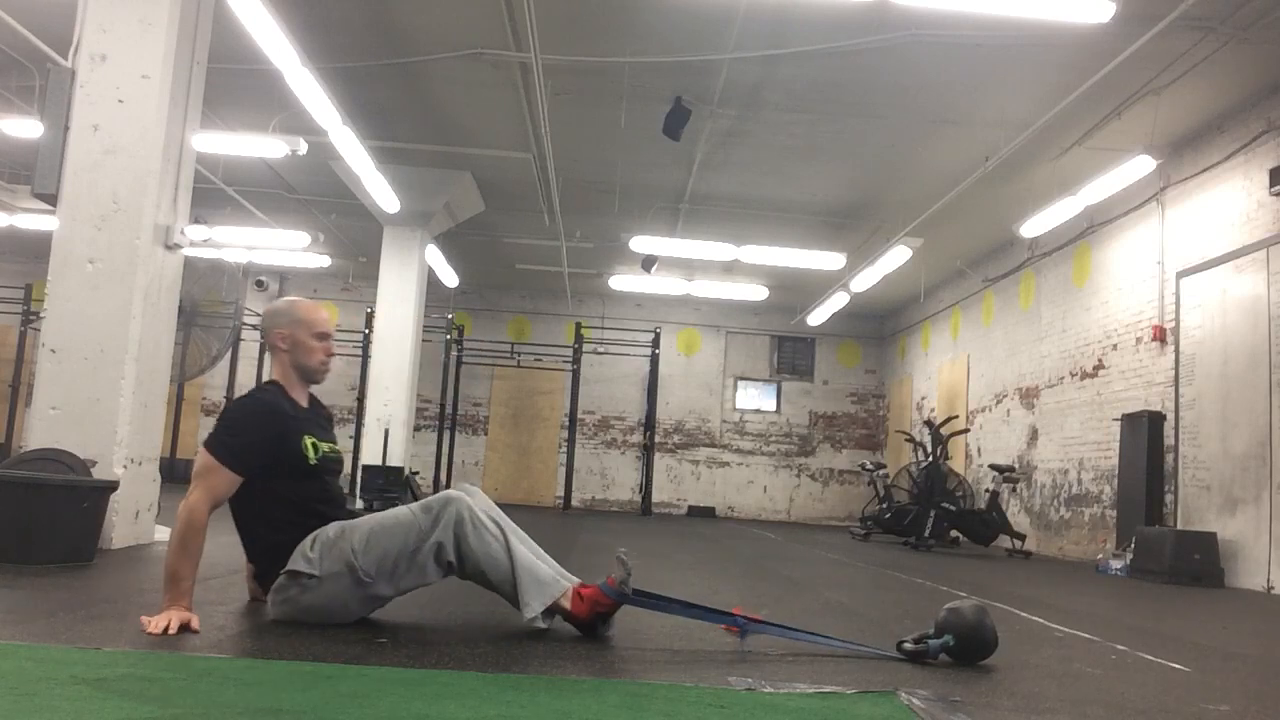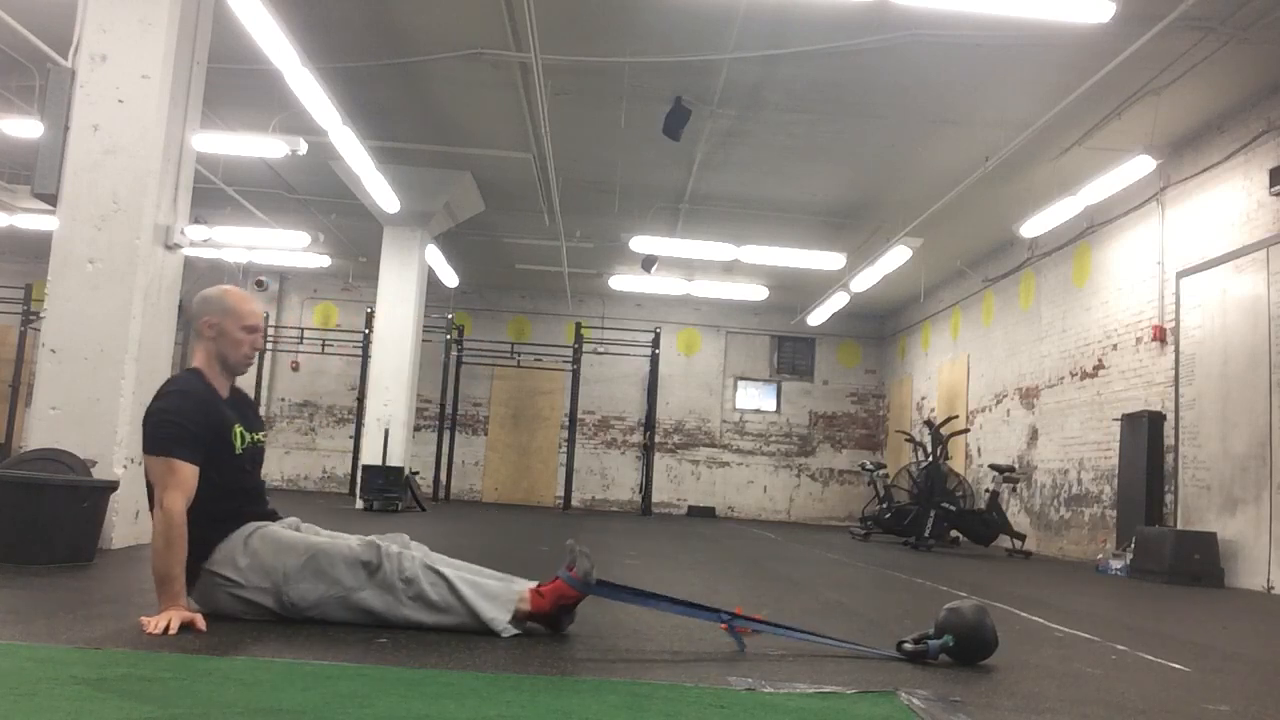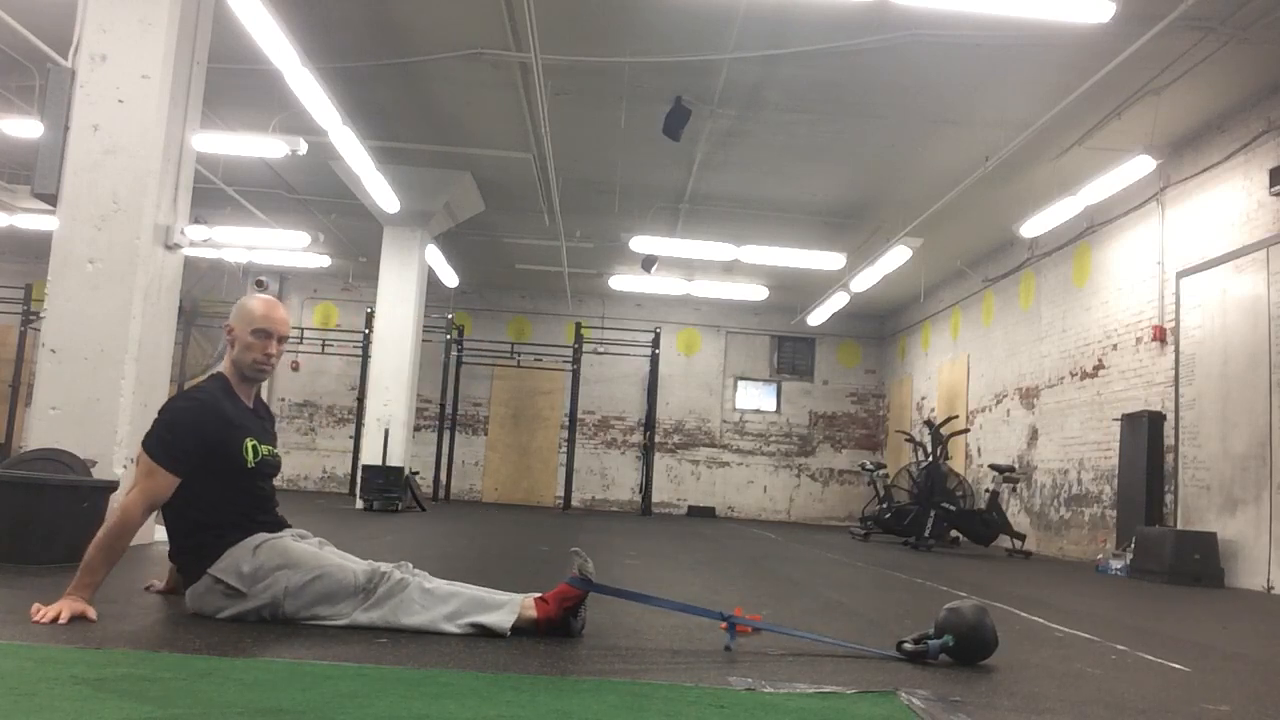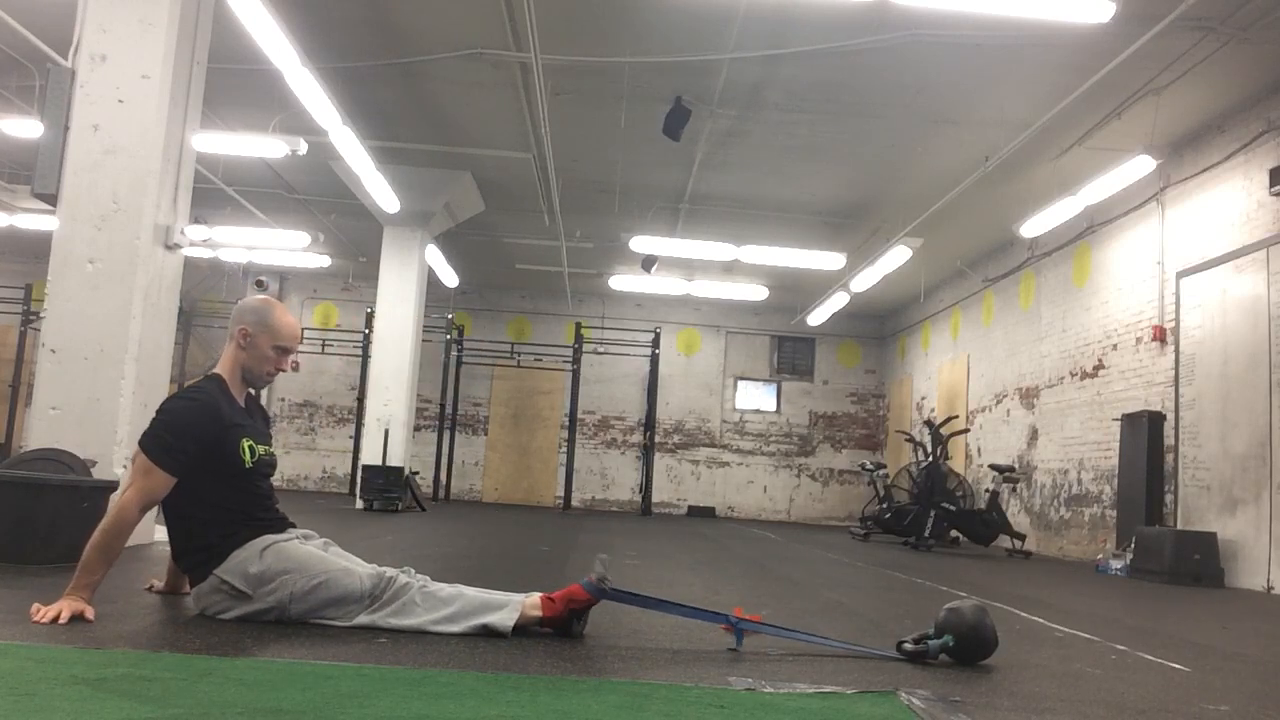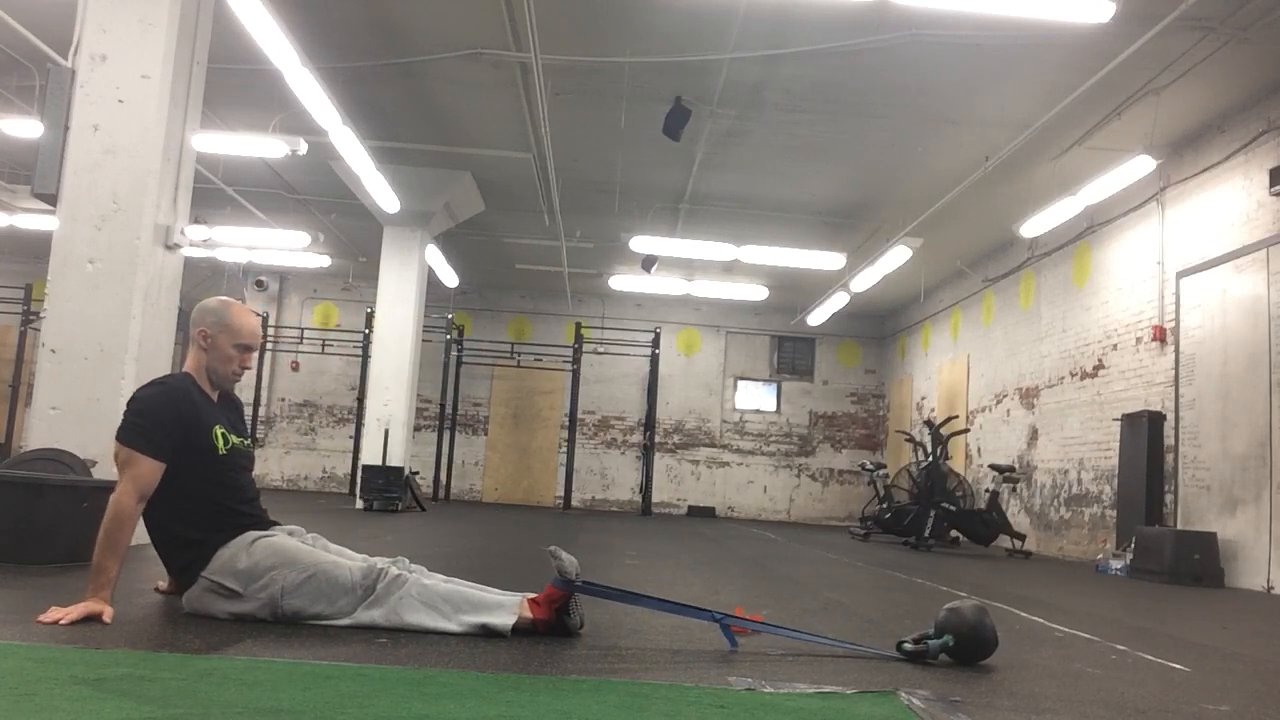
dt=1s
person 1, frame 1
left shoulder: (315, 413)
right shoulder: (257, 414)
right elbow: (197, 505)
left wrist: (260, 579)
right wrist: (177, 603)
left hip: (338, 561)
right hip: (303, 579)
left knee: (468, 500)
right knee: (454, 510)
left ankle: (569, 594)
right ankle: (572, 604)
person 1, frame 2
left shoulder: (239, 404)
right shoulder: (180, 404)
right elbow: (172, 506)
right wrist: (173, 602)
left hip: (266, 534)
right hip: (227, 562)
left knee: (390, 552)
right knee: (375, 567)
left ankle: (529, 599)
right ankle: (532, 604)
person 1, frame 3
left shoulder: (259, 413)
right shoulder: (195, 411)
right elbow: (137, 506)
left wrist: (178, 579)
right wrist: (78, 594)
left hip: (277, 545)
right hip: (229, 570)
left knee: (387, 580)
right knee: (377, 588)
left ankle: (533, 609)
right ankle: (536, 612)
person 1, frame 4
left shoulder: (253, 411)
right shoulder: (194, 410)
right elbow: (133, 503)
left wrist: (177, 579)
right wrist: (77, 594)
left hip: (287, 544)
right hip: (237, 568)
left knee: (394, 585)
right knee: (386, 593)
left ankle: (539, 607)
right ankle: (544, 609)
person 1, frame 5
left shoulder: (228, 405)
right shoulder: (163, 401)
right elbow: (129, 498)
left wrist: (183, 577)
right wrist: (98, 595)
left hip: (270, 538)
right hip: (225, 564)
left knee: (390, 573)
right knee: (377, 587)
left ankle: (530, 607)
right ankle: (533, 612)
